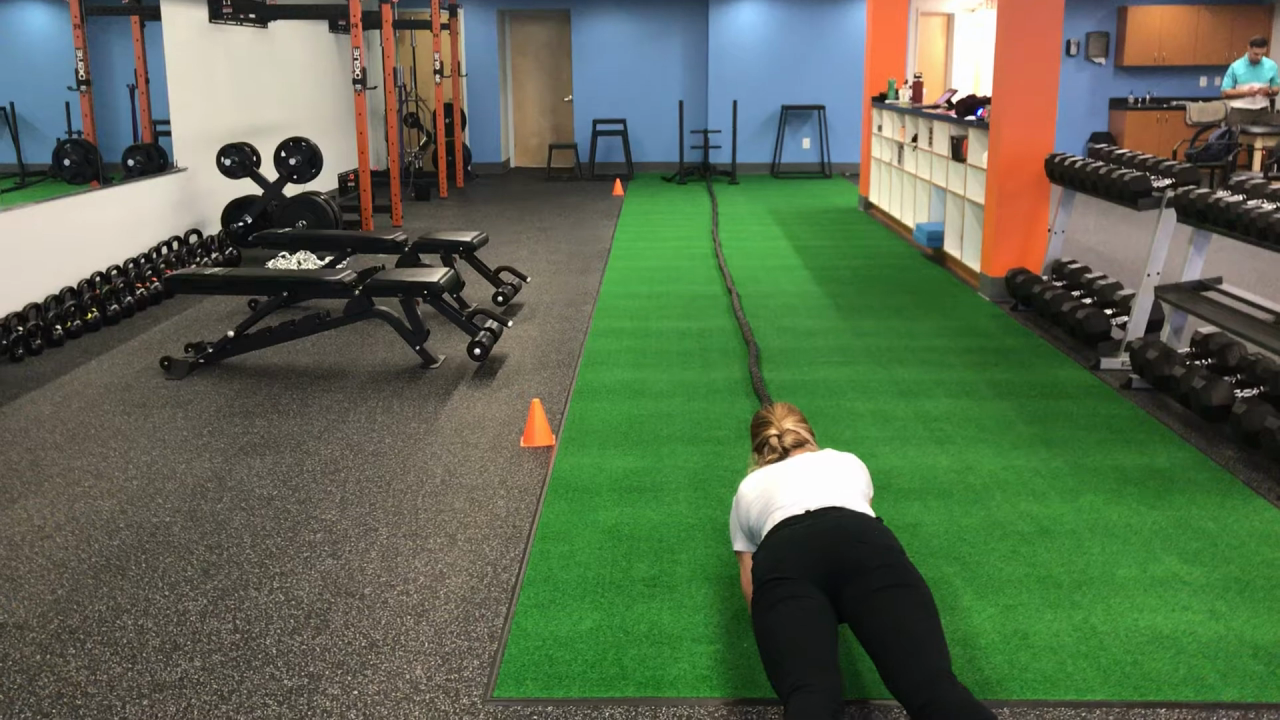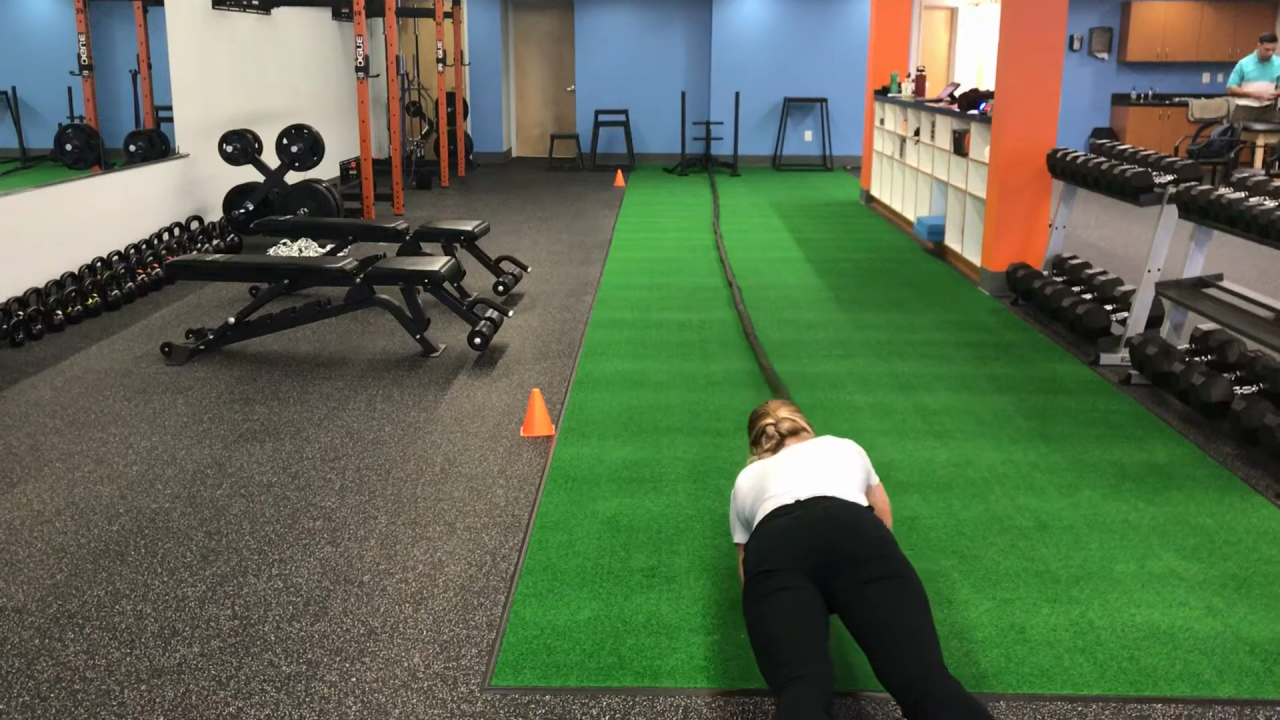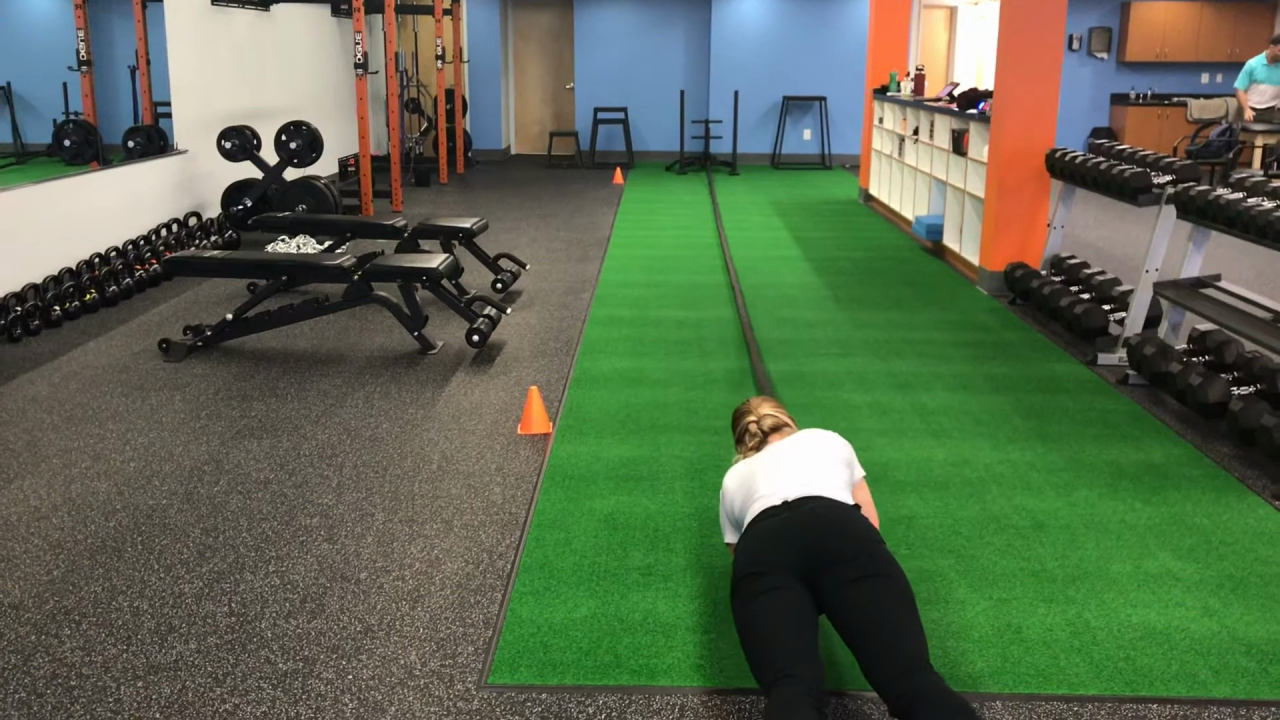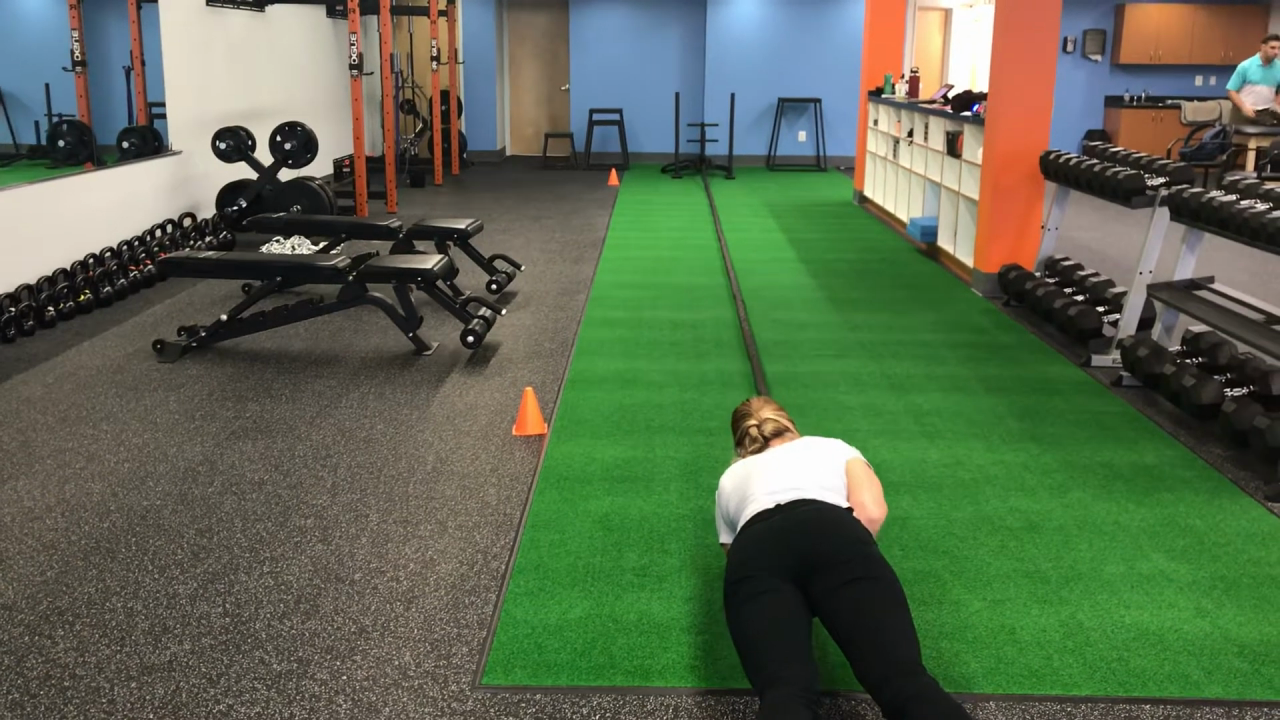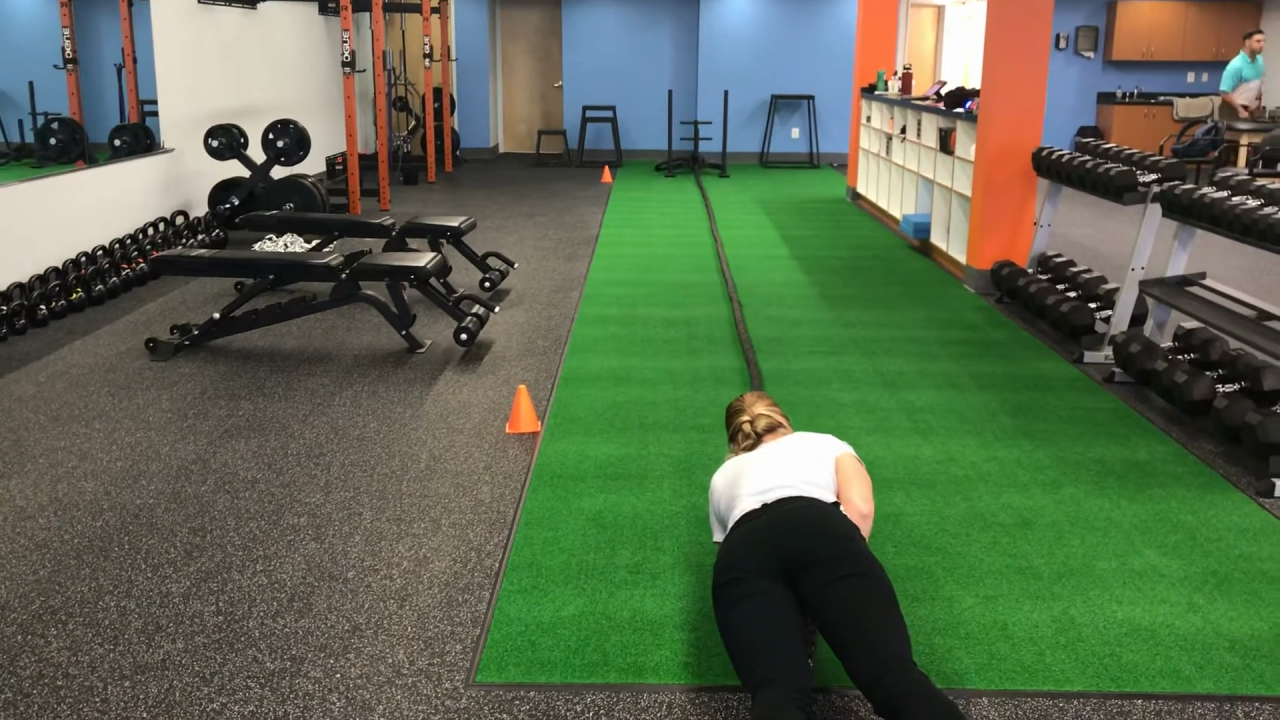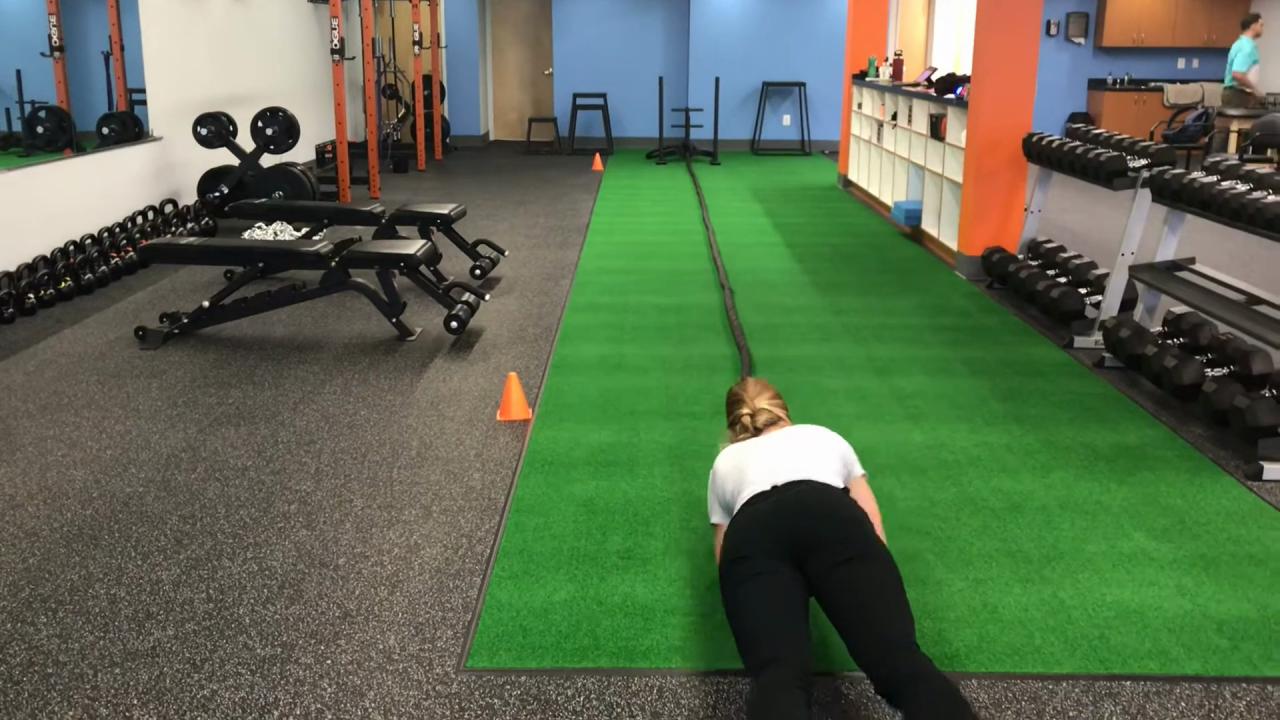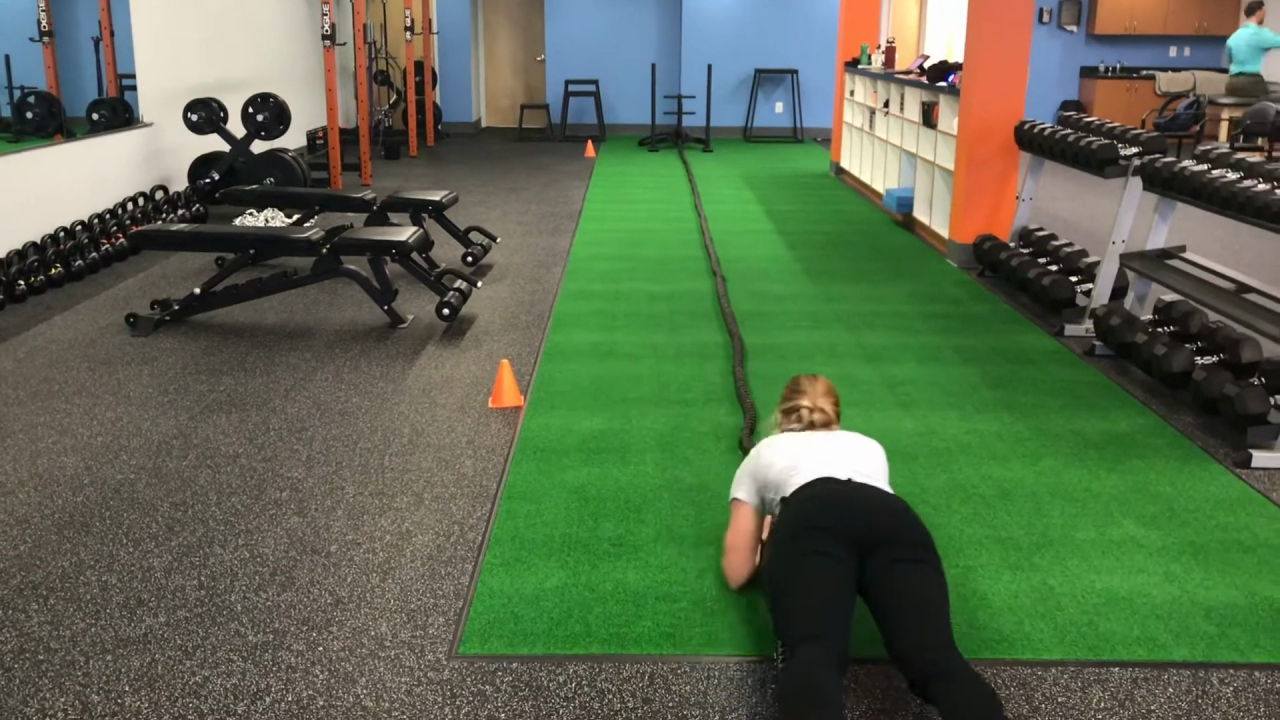
dt=0.4s
person 1, frame 1
left shoulder: (748, 488)
right shoulder: (847, 461)
left elbow: (752, 588)
left hip: (783, 560)
right hip: (865, 543)
right knee: (933, 685)
person 1, frame 2
left shoulder: (746, 479)
right shoulder: (844, 447)
left elbow: (747, 565)
right elbow: (882, 520)
left hip: (774, 549)
right hip: (853, 532)
left knee: (803, 693)
right knee: (924, 679)
person 1, frame 3
left shoulder: (733, 478)
right shoulder: (827, 439)
right elbow: (869, 526)
left hip: (763, 551)
right hip: (842, 533)
left knee: (793, 692)
right knee: (912, 678)
person 1, frame 4
left shoulder: (730, 478)
right shoulder: (833, 448)
right elbow: (871, 510)
left hip: (755, 553)
right hip: (834, 535)
left knee: (786, 694)
right knee: (904, 680)
person 1, frame 5
left shoulder: (723, 476)
right shoulder: (825, 443)
right elbow: (859, 507)
left hip: (743, 554)
right hip: (823, 534)
right knee: (896, 678)
person 1, frame 6
left shoulder: (725, 461)
right shoulder: (826, 437)
left elbow: (726, 558)
right elbow: (875, 536)
left hip: (754, 532)
right hip: (833, 517)
left knee: (780, 677)
right knee: (900, 661)
person 1, frame 7
left shoulder: (763, 452)
right shoulder: (869, 445)
left elbow: (736, 572)
left wrist: (769, 536)
left hip: (814, 518)
right hip: (896, 521)
left knee: (814, 655)
right knee: (935, 659)
